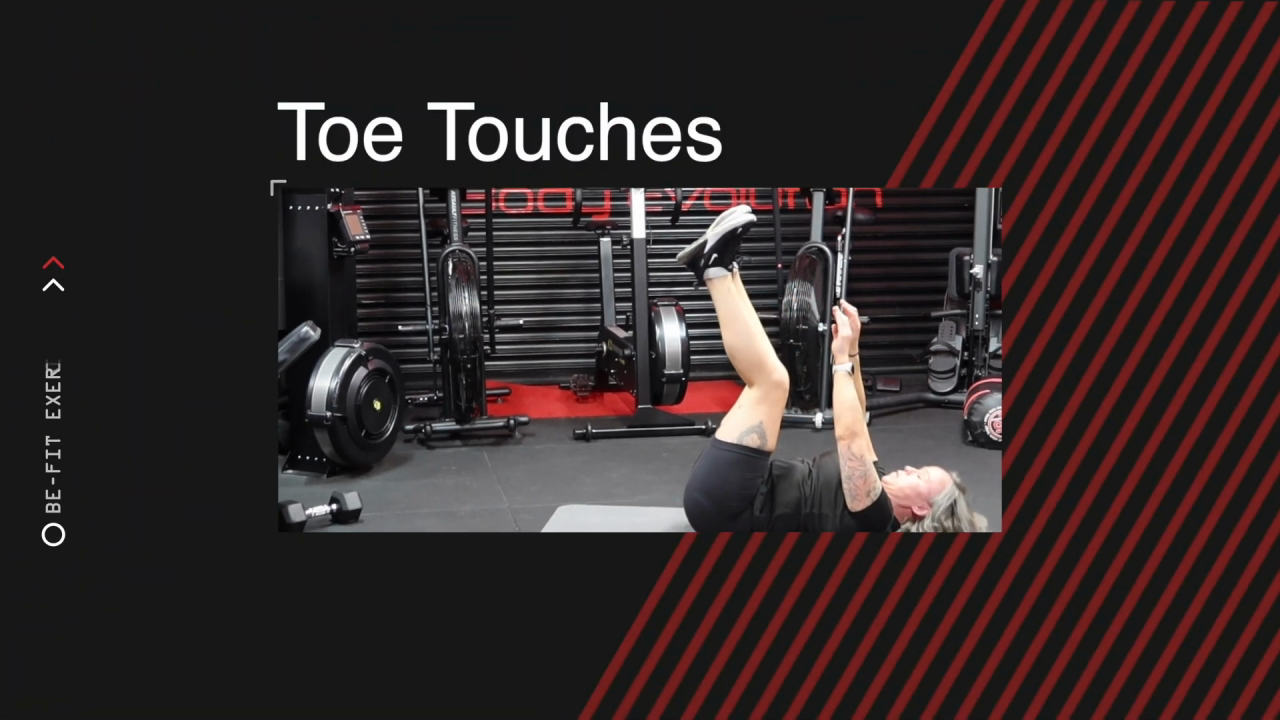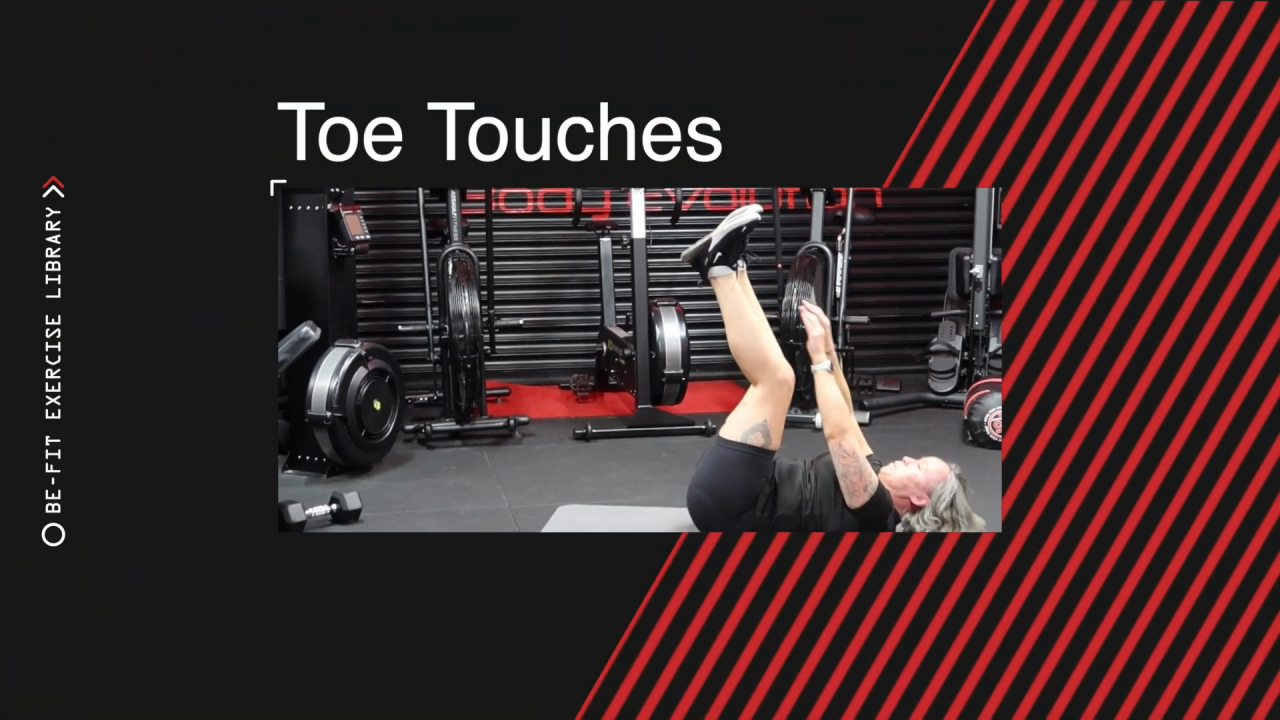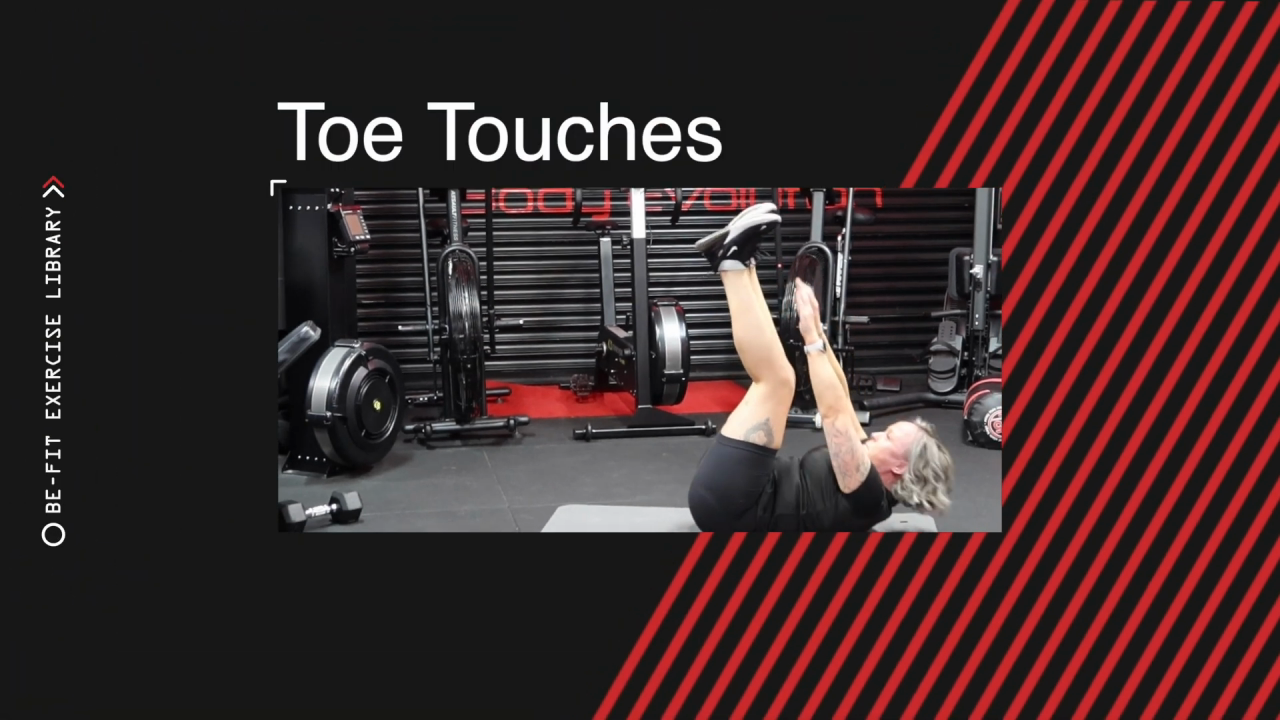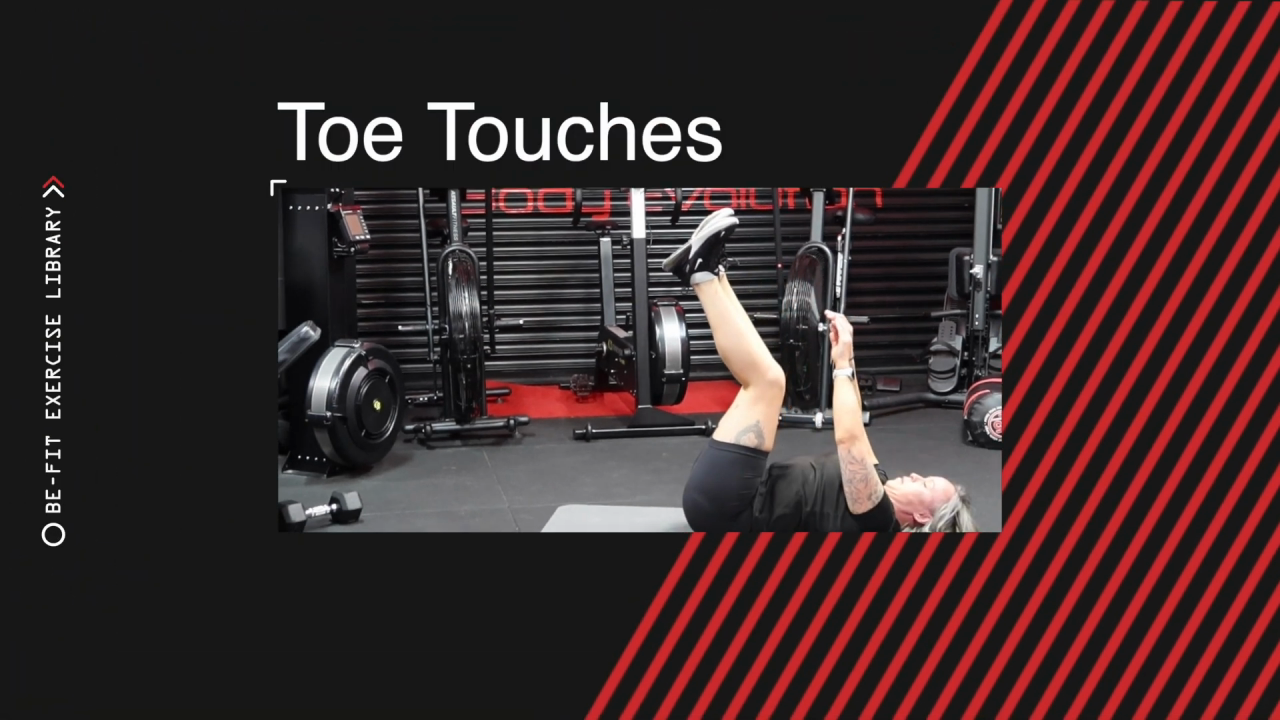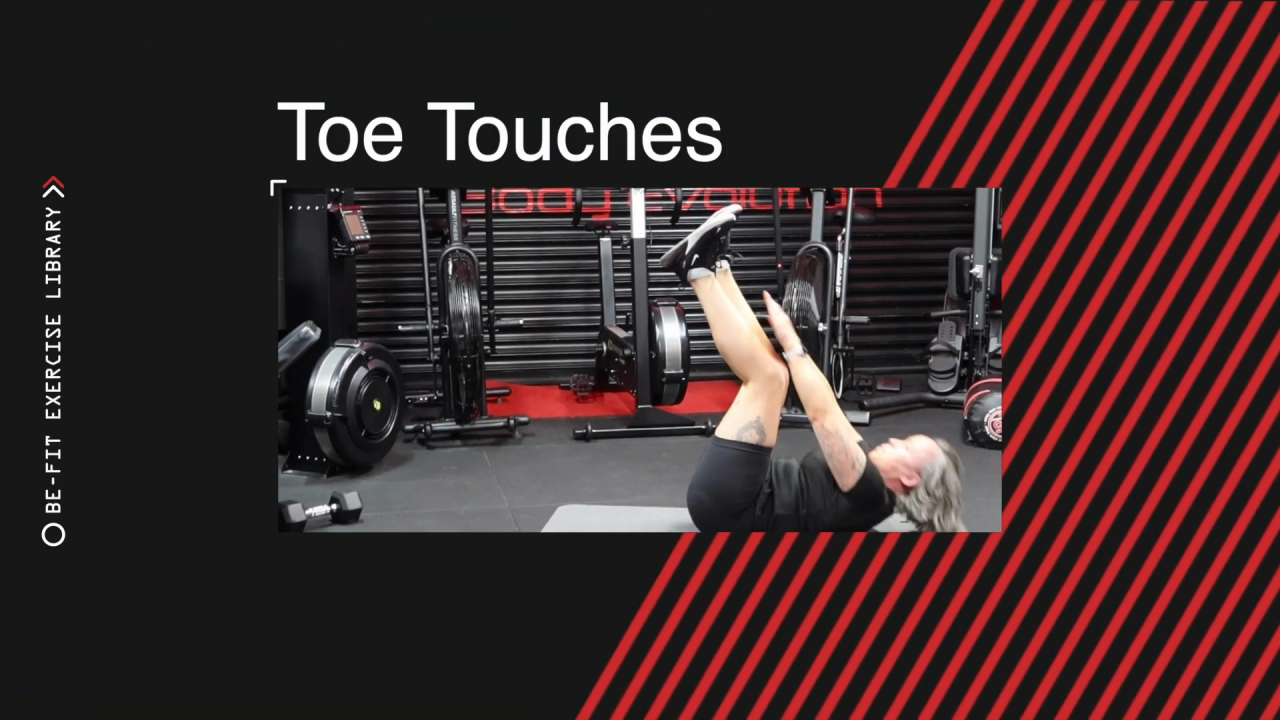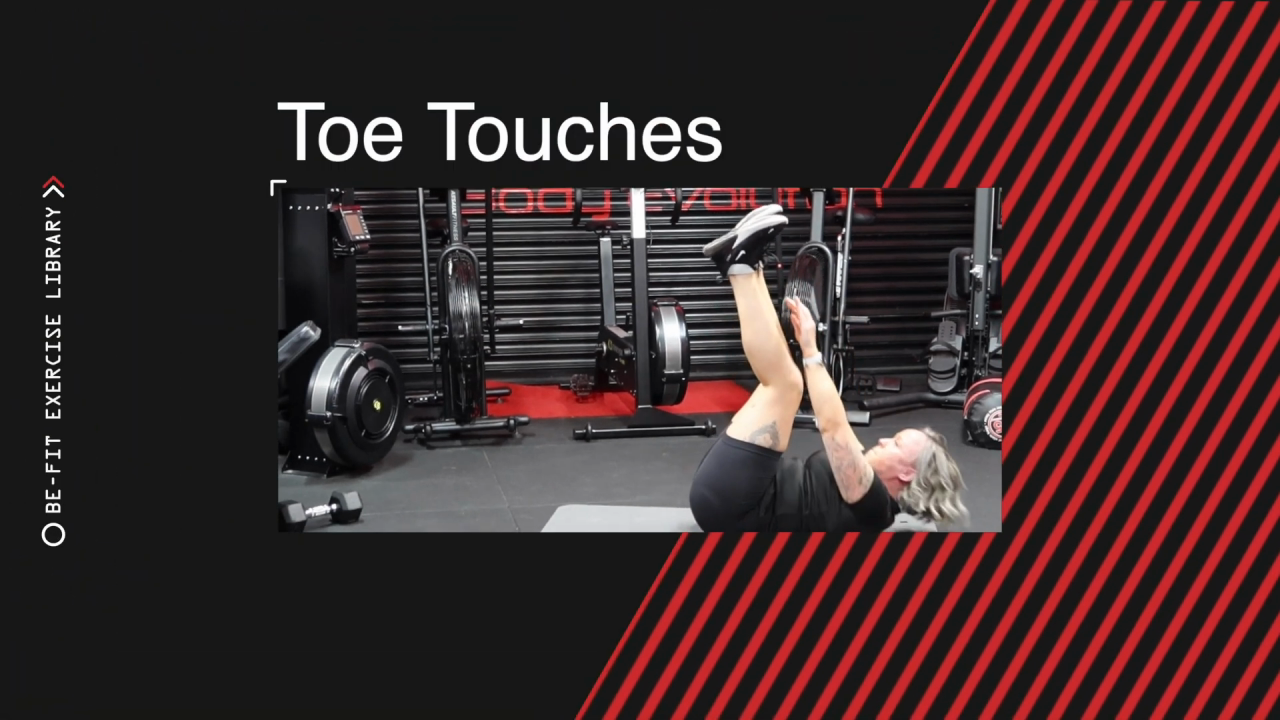
dt=0.7s
person 1, frame 1
left shoulder: (875, 517)
right shoulder: (880, 488)
left elbow: (849, 434)
right elbow: (856, 425)
left wrist: (842, 361)
right wrist: (851, 352)
left hip: (721, 505)
right hip: (726, 499)
left knee: (770, 380)
right knee: (769, 377)
left ankle: (716, 268)
right ankle: (721, 268)
person 1, frame 2
left shoulder: (875, 511)
right shoulder: (875, 478)
left elbow: (838, 432)
right elbow: (845, 417)
left wrist: (821, 358)
right wrist: (827, 351)
left hip: (725, 506)
right hip: (729, 498)
left knee: (775, 379)
right knee: (773, 377)
left ankle: (721, 269)
right ankle: (728, 269)
person 1, frame 3
left shoulder: (871, 498)
right shoulder: (867, 471)
left elbow: (833, 412)
right elbow: (840, 396)
left wrist: (812, 336)
right wrist: (816, 331)
left hip: (724, 503)
right hip: (728, 500)
left knee: (778, 378)
right knee: (776, 375)
left ankle: (733, 262)
right ankle: (741, 263)
person 1, frame 4
left shoulder: (878, 518)
right shoulder: (879, 490)
left elbow: (849, 437)
right elbow: (854, 433)
left wrist: (843, 366)
right wrist: (844, 359)
left hip: (722, 505)
right hip: (726, 499)
left knee: (766, 381)
right knee: (765, 378)
left ankle: (703, 273)
right ankle: (708, 271)
person 1, frame 5
left shoulder: (870, 492)
right shoulder: (869, 473)
left elbow: (823, 415)
right elbow: (828, 412)
left wrist: (789, 343)
right wrist: (789, 342)
left hip: (722, 507)
right hip: (725, 497)
left knee: (768, 376)
right knee: (769, 373)
left ankle: (699, 268)
right ankle: (713, 265)
person 1, frame 6
left shoulder: (874, 504)
right shoulder: (870, 476)
left elbow: (833, 425)
right elbow: (837, 427)
left wrist: (811, 351)
right wrist: (808, 346)
left hip: (725, 501)
right hip: (729, 495)
left knee: (784, 383)
right knee: (782, 380)
left ankle: (742, 264)
right ankle: (745, 264)
